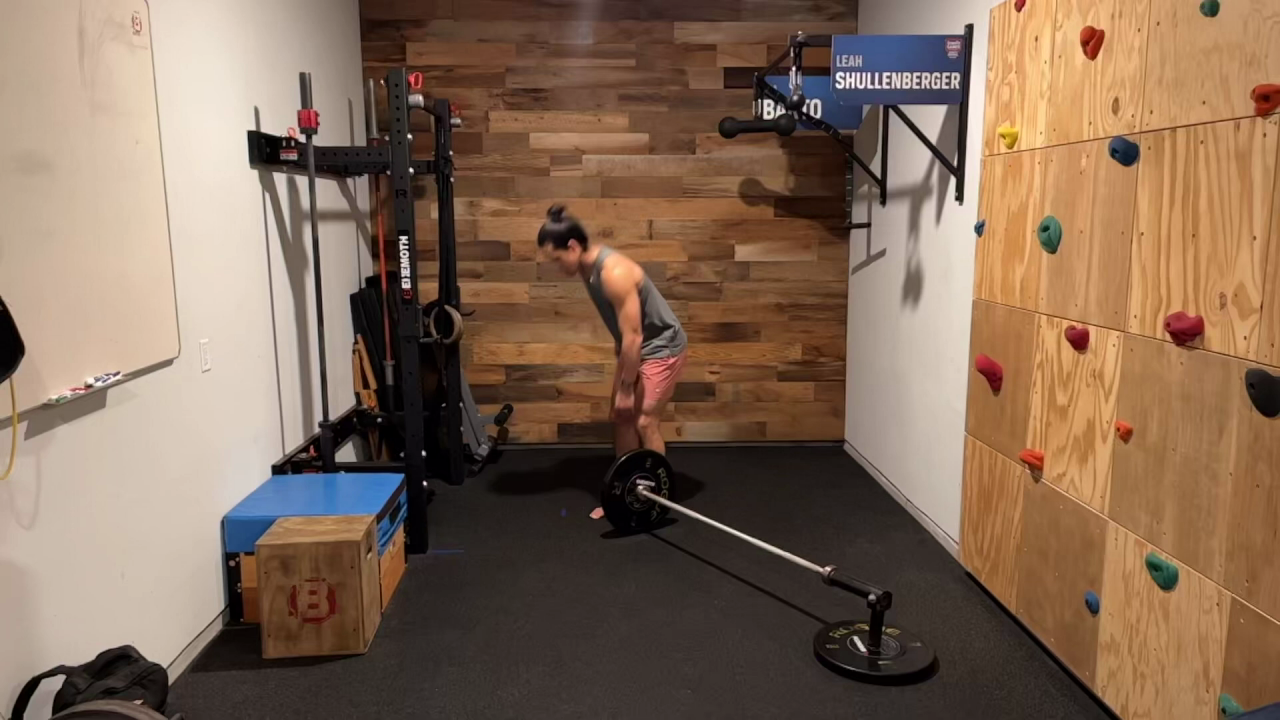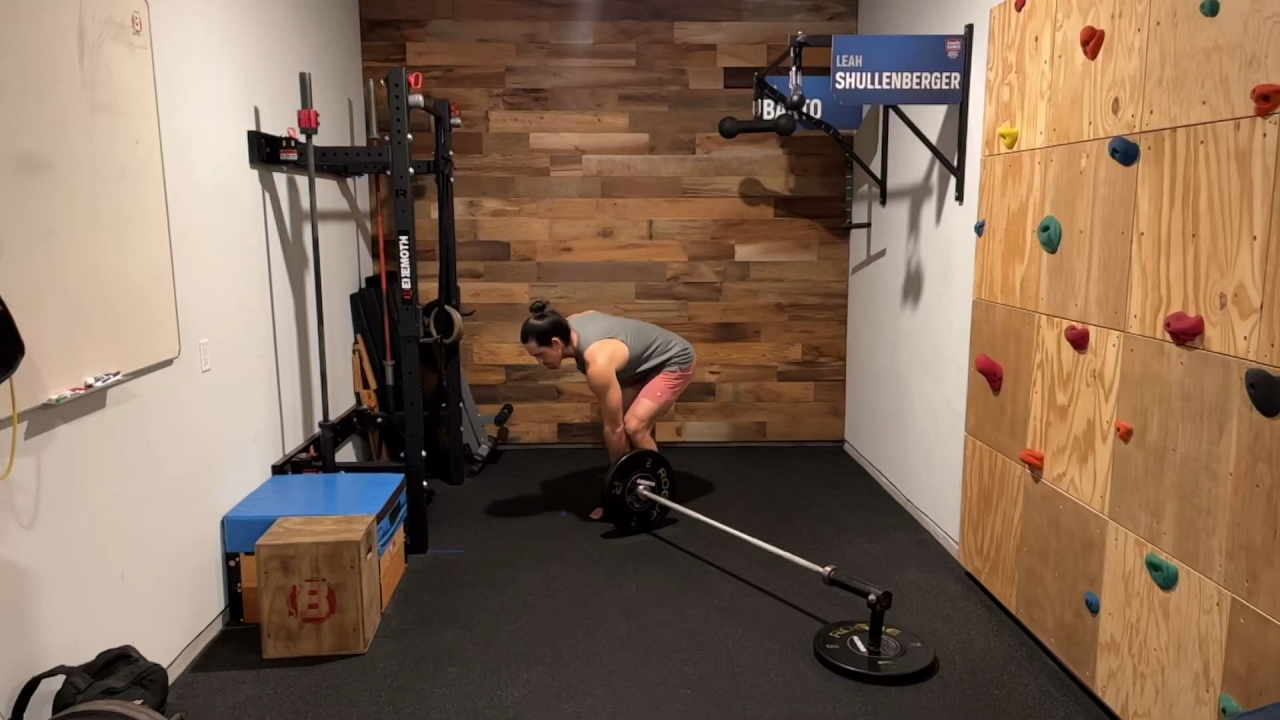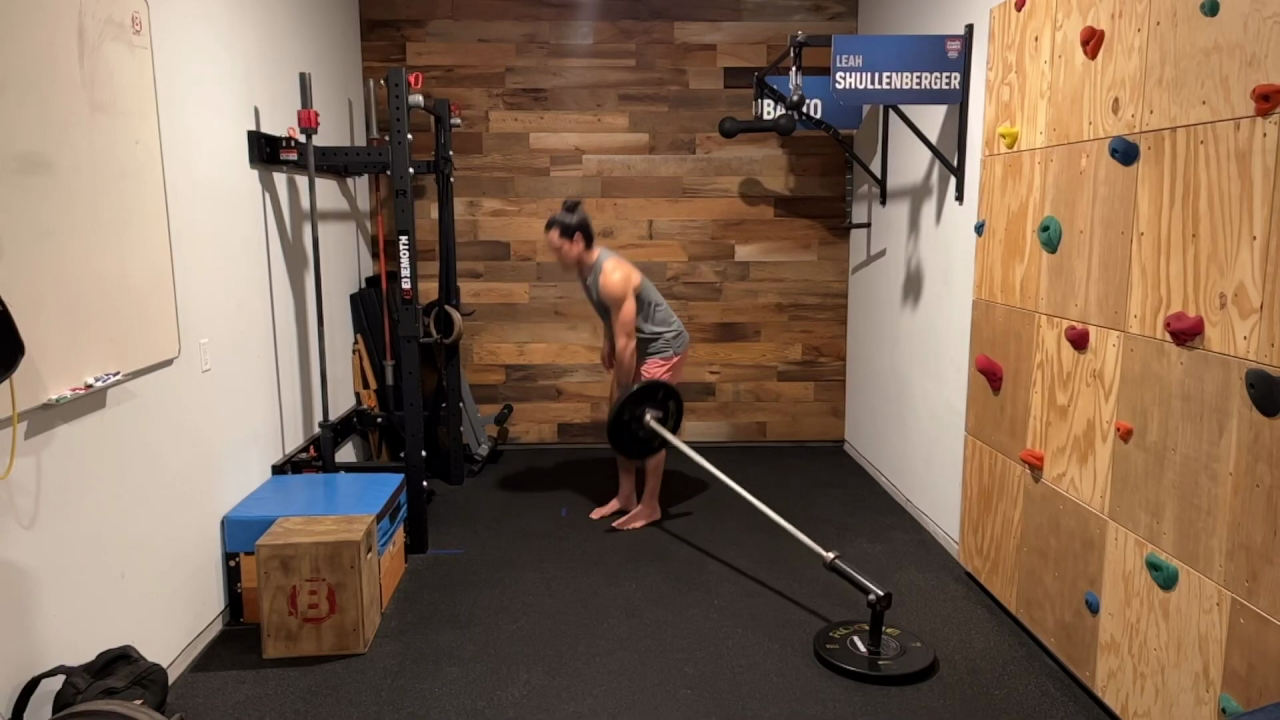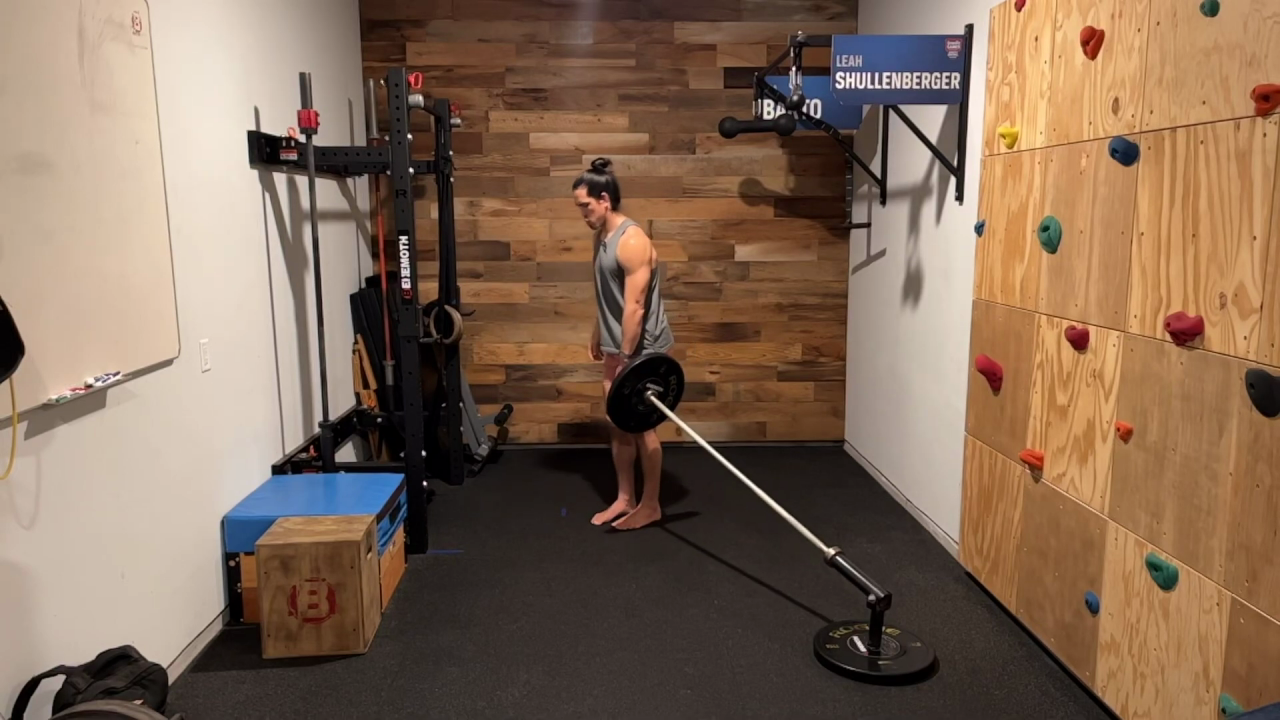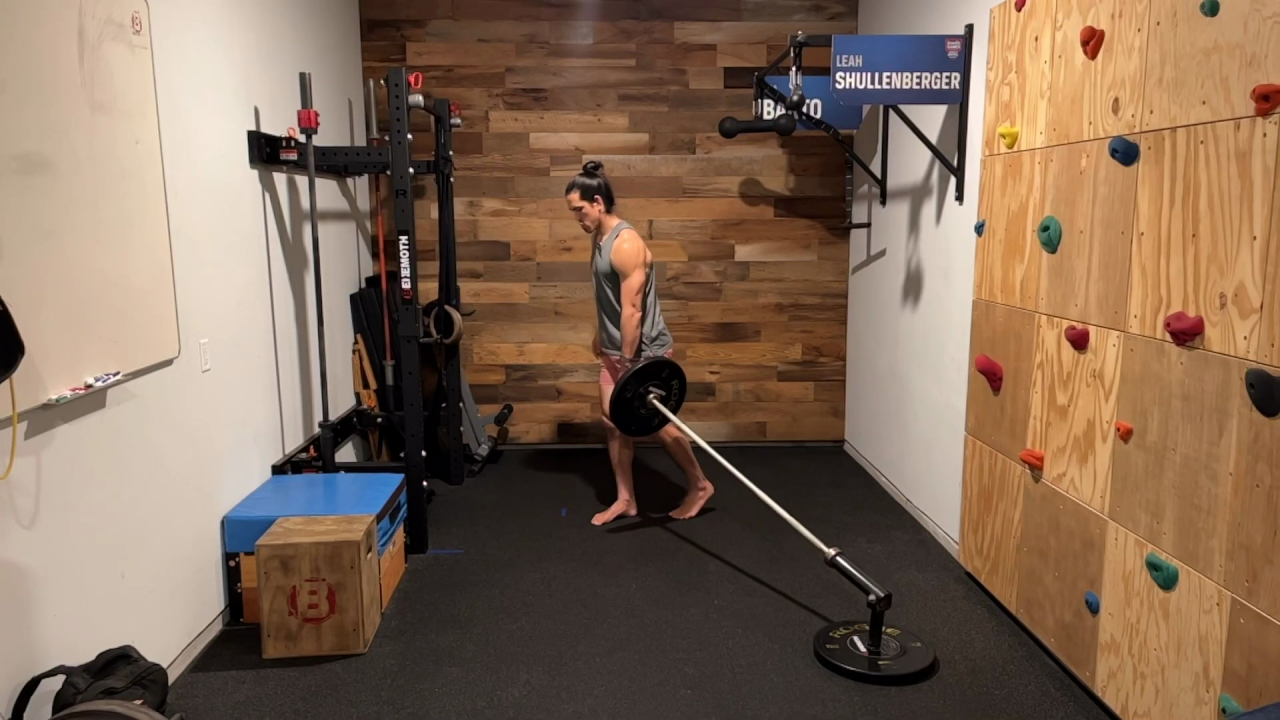
dt=0.7s
person 1, frame 1
left shoulder: (614, 272)
right shoulder: (590, 265)
left elbow: (633, 337)
left wrist: (627, 390)
left hip: (662, 346)
right hip: (640, 345)
left knee: (643, 421)
right knee: (620, 417)
person 1, frame 2
left shoulder: (598, 363)
right shoulder: (571, 325)
left elbow: (614, 428)
left hip: (675, 361)
right hip: (649, 360)
left knee: (634, 425)
right knee: (612, 420)
person 1, frame 3
left shoulder: (612, 275)
right shoulder: (586, 267)
left elbow: (626, 340)
left wrist: (626, 391)
right wrist: (607, 348)
left hip: (663, 346)
right hip: (635, 347)
left ankle: (649, 506)
right ankle: (625, 496)
person 1, frame 4
left shoulder: (632, 242)
right shoulder: (602, 237)
left elbow: (635, 307)
left wrist: (628, 359)
right wrist: (598, 336)
left hip: (642, 350)
right hip: (616, 348)
left knee: (640, 427)
right knee: (617, 425)
left ankle: (650, 504)
right ankle: (625, 498)
person 1, frame 5
left shoulder: (626, 244)
right shoulder: (599, 238)
left elbow: (632, 310)
left wrist: (630, 363)
right wrist: (600, 335)
left hip: (643, 351)
right hip: (614, 350)
left knee: (657, 424)
right knee: (613, 423)
left ankle: (700, 485)
right ankle: (625, 499)
